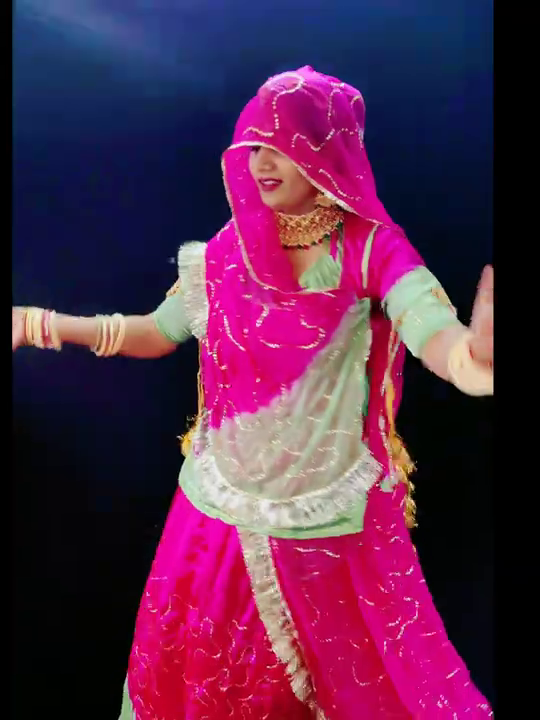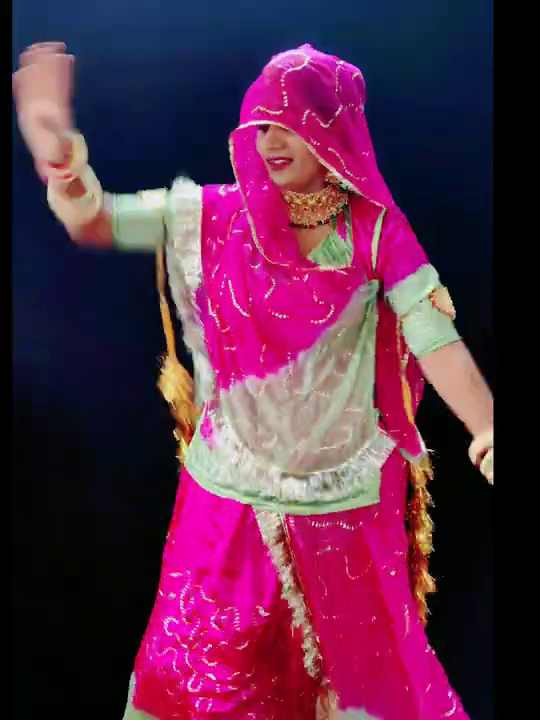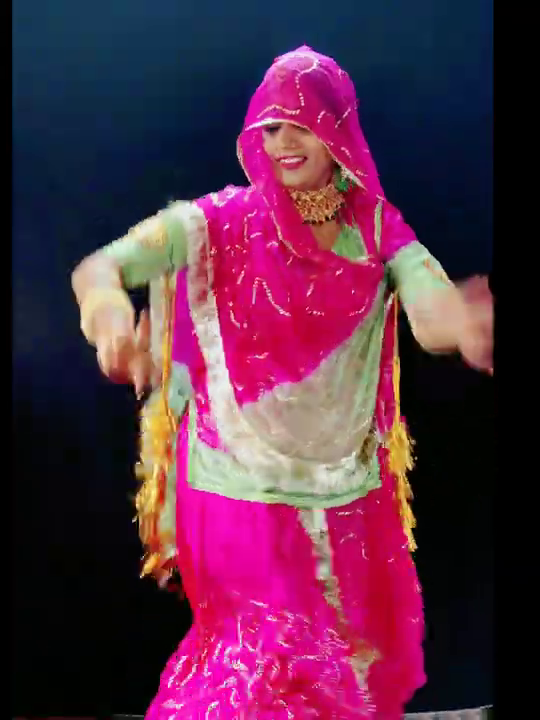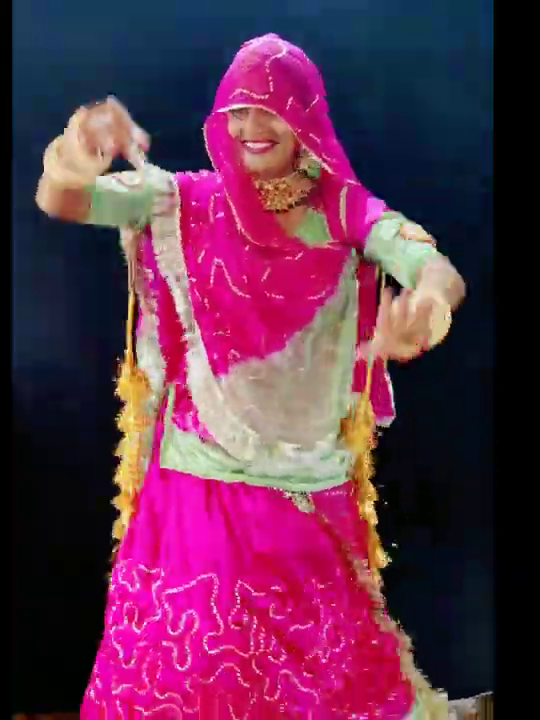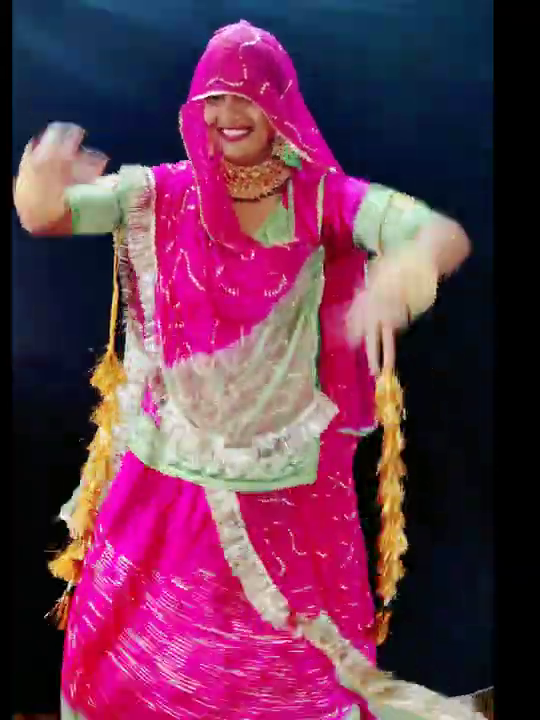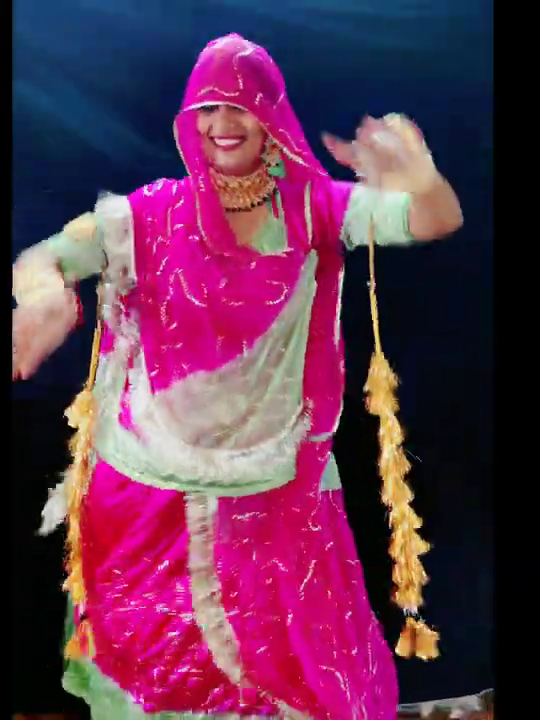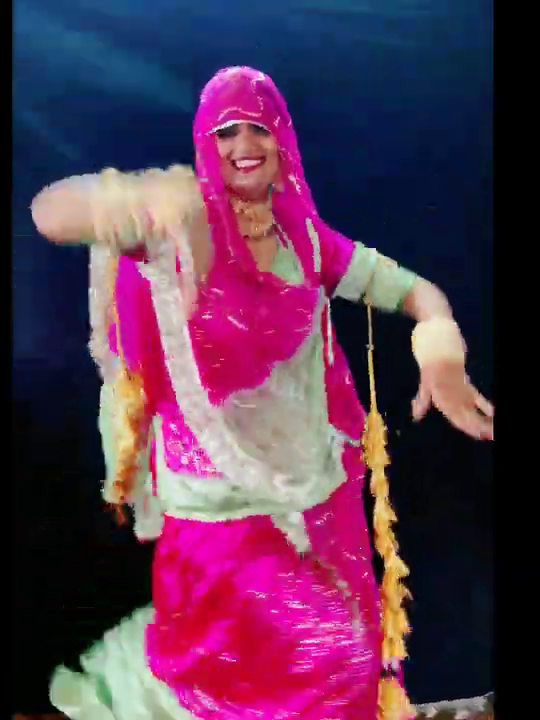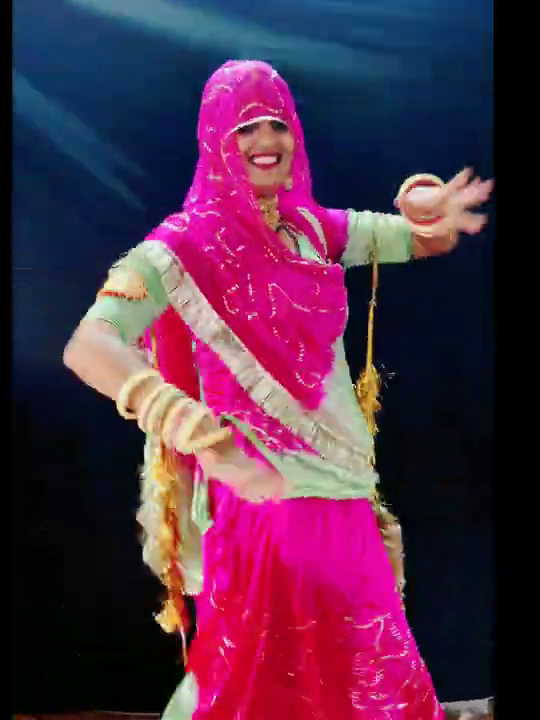
dt=0.3s
person 1, frame 1
left shoulder: (374, 247)
right shoulder: (225, 252)
left elbow: (437, 336)
right elbow: (158, 333)
left wrist: (478, 354)
right wrist: (53, 326)
left hip: (333, 510)
right hip: (222, 504)
person 1, frame 2
left shoulder: (378, 230)
right shoulder: (216, 214)
left elbow: (438, 341)
right elbow: (93, 221)
left wrist: (489, 434)
right wrist: (60, 154)
left hip: (344, 489)
right hip: (231, 483)
left knee: (355, 645)
right knee: (206, 651)
person 1, frame 3
left shoulder: (377, 222)
right shoulder: (217, 220)
left elbow: (442, 308)
right elbow: (96, 269)
left wrist: (450, 318)
right wrist: (111, 317)
left hip: (342, 485)
right hip: (239, 486)
left knee: (349, 653)
right knee: (263, 655)
person 1, frame 4
left shoulder: (347, 207)
right shoulder: (183, 201)
left elbow: (444, 278)
right elbow: (57, 201)
left wrist: (422, 306)
right wrist: (78, 155)
left hip: (311, 475)
right hip: (205, 471)
left knee: (326, 643)
right knee: (185, 649)
person 1, frame 5
left shoulder: (327, 196)
right shoulder: (164, 190)
left elbow: (450, 238)
right elbow: (46, 218)
left wrist: (410, 267)
right wrist: (41, 185)
left hip: (290, 469)
right hip: (170, 461)
left knee: (296, 637)
right knee: (143, 637)
person 1, frame 6
left shoulder: (314, 205)
right shoulder: (150, 212)
left elbow: (438, 218)
right elbow: (39, 262)
left wrist: (412, 171)
right wrist: (45, 294)
left hip: (276, 478)
right hip: (156, 475)
left knee: (298, 646)
right knee: (151, 639)
person 1, frame 7
left shoulder: (309, 241)
right shoulder: (168, 221)
left elbow: (413, 290)
right elbow: (51, 214)
left wrist: (439, 346)
right wrist: (133, 206)
left hip: (312, 488)
right hip: (215, 499)
left knee: (335, 655)
right knee: (287, 651)
person 1, frame 8
left shoulder: (312, 228)
right shoulder: (180, 246)
left elbow: (419, 238)
right elbow: (86, 346)
left wrist: (436, 215)
right wrist: (184, 420)
left hip: (331, 489)
right hip: (269, 498)
